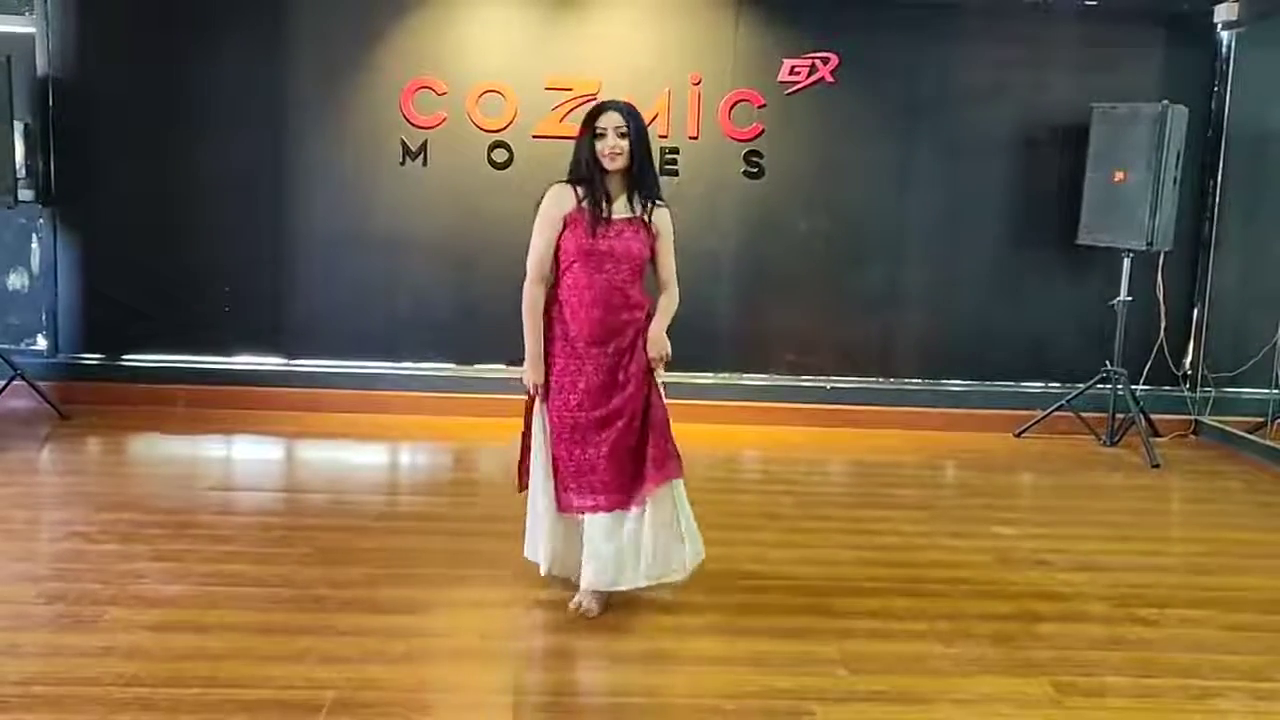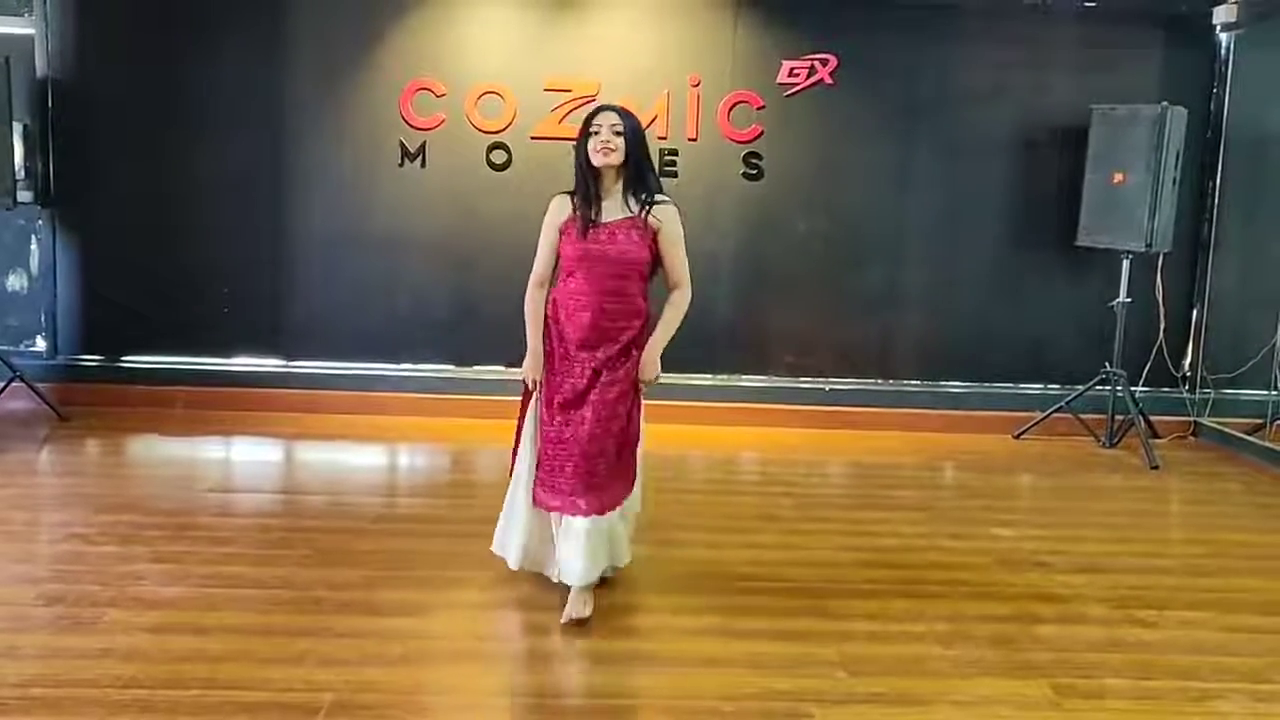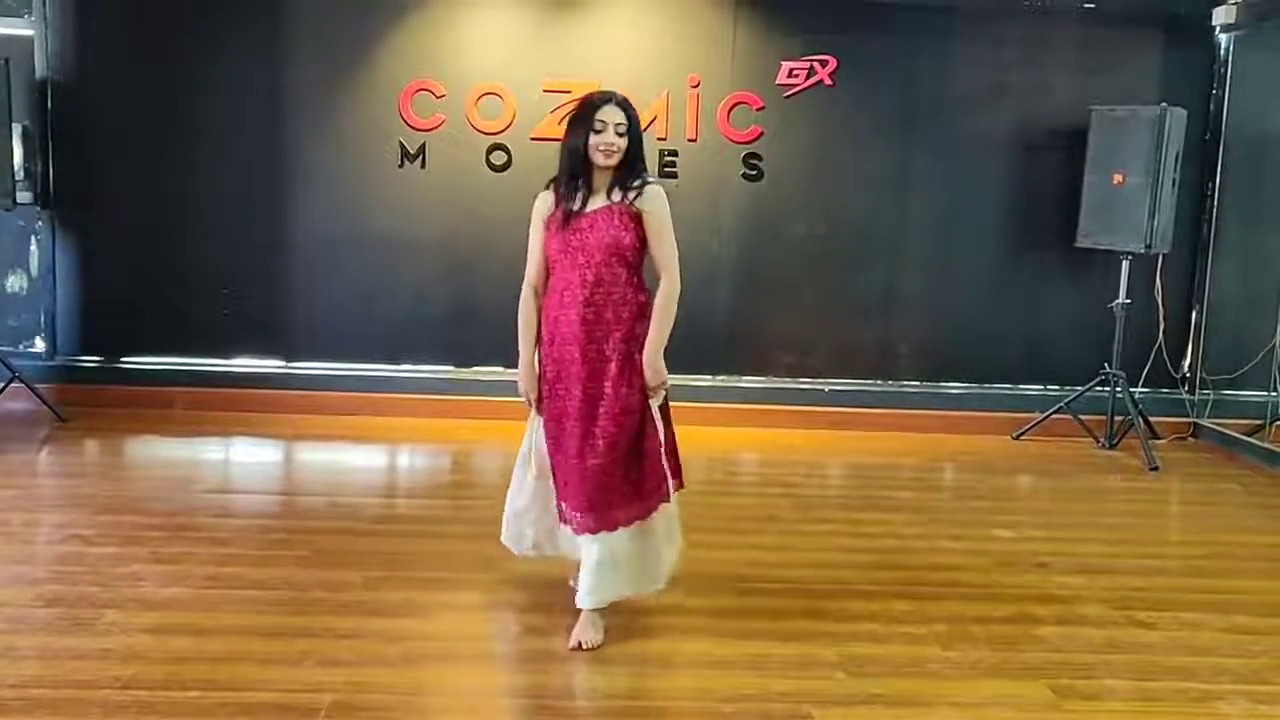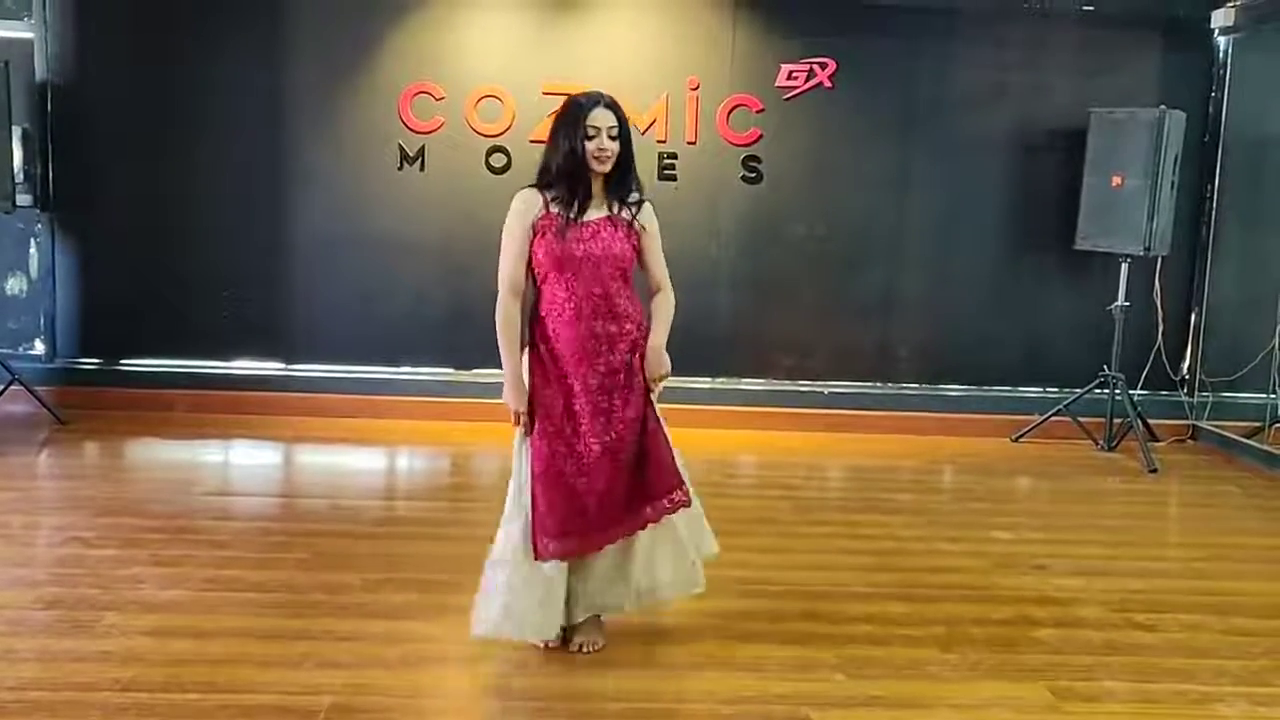
dt=0.5s
person 1, frame 1
left shoulder: (654, 212)
right shoulder: (561, 199)
left elbow: (669, 286)
right elbow: (535, 280)
left wrist: (658, 327)
right wrist: (533, 355)
left hip: (626, 353)
right hip: (567, 350)
left knee: (619, 462)
right knee: (569, 457)
left ankle: (602, 575)
right ankle: (574, 560)
person 1, frame 2
left shoulder: (658, 212)
right shoulder: (563, 208)
left elbow: (681, 289)
right elbow: (539, 283)
left wrist: (654, 351)
right wrist: (534, 352)
left hip: (619, 356)
right hip: (564, 353)
left knee: (599, 462)
right knee: (561, 459)
left ankle: (583, 577)
right ankle: (576, 561)
person 1, frame 3
left shoulder: (645, 196)
right shoulder: (550, 201)
left elbow: (670, 280)
right elbow: (533, 286)
left wrist: (654, 353)
right wrist: (526, 360)
left hip: (621, 353)
right hip: (562, 355)
left knee: (609, 473)
right knee: (570, 466)
left ankle: (593, 602)
right ankle: (591, 556)
person 1, frame 4
left shoulder: (636, 211)
right shoulder: (533, 205)
left elbow: (662, 290)
right elbow: (509, 295)
left wrist: (656, 343)
right wrist: (513, 376)
left hip: (622, 372)
right hip: (555, 370)
left knee: (611, 489)
right knee: (550, 492)
left ankle: (590, 607)
right ankle: (545, 610)
